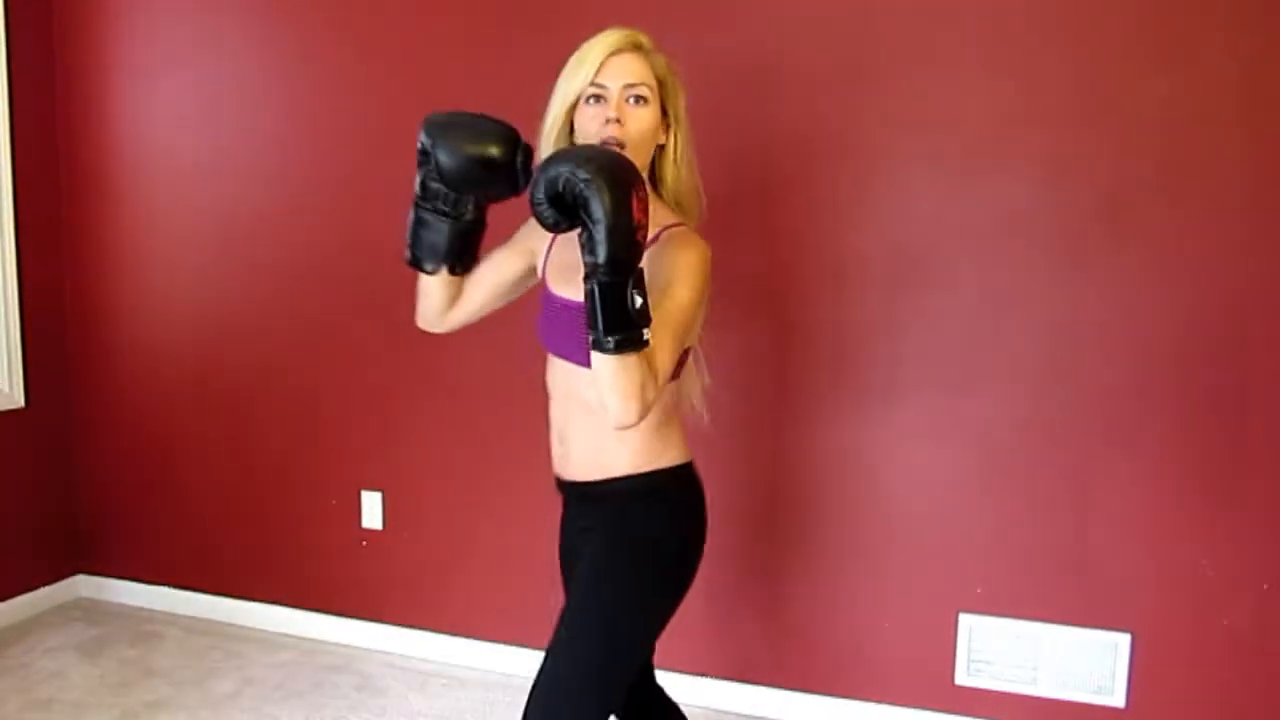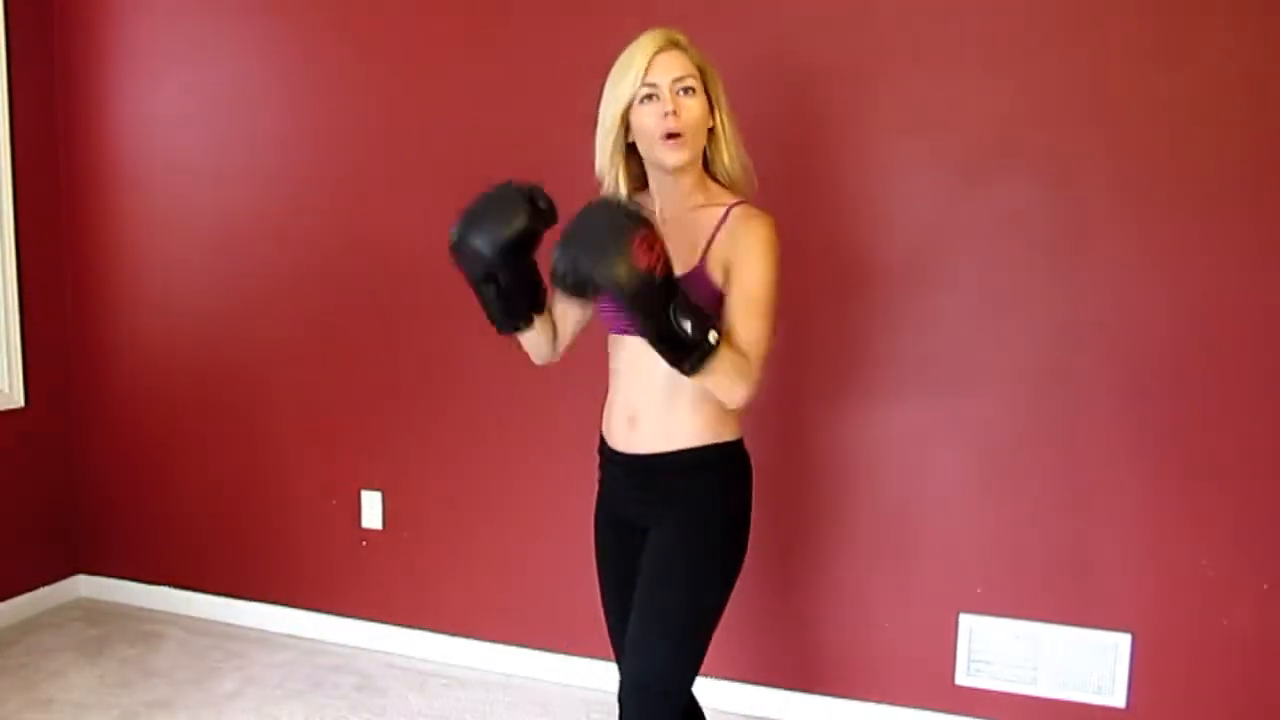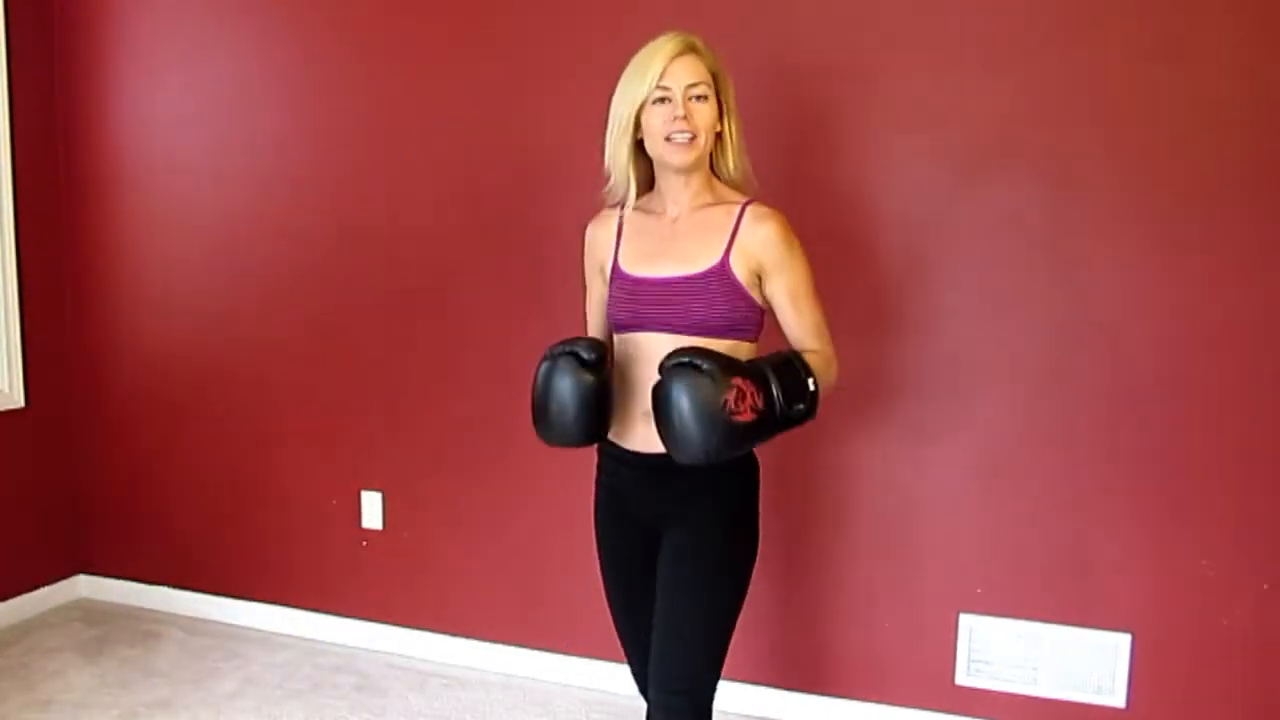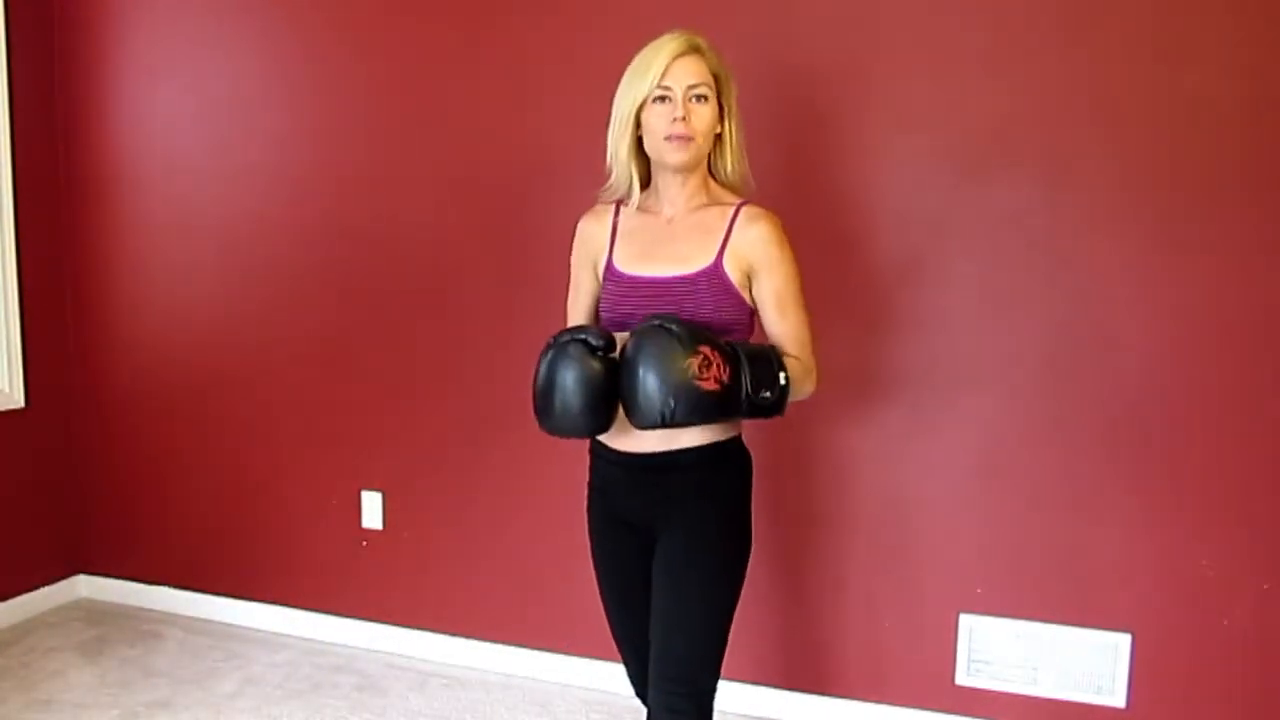
dt=0.4s
person 1, frame 1
left shoulder: (678, 250)
right shoulder: (553, 232)
left elbow: (627, 404)
right elbow: (438, 312)
left wrist: (613, 263)
right wrist: (448, 201)
left hip: (649, 513)
right hip: (587, 509)
person 1, frame 2
left shoulder: (744, 227)
right shoulder: (609, 224)
left elbow: (737, 382)
right elbow: (546, 345)
left wrist: (657, 298)
right wrist: (504, 269)
left hip: (701, 486)
right hip: (621, 481)
person 1, frame 3
left shoulder: (758, 230)
right shoulder: (606, 231)
left elbow: (820, 360)
left wrist: (758, 392)
right wrist: (576, 373)
left hip: (713, 488)
right hip: (622, 481)
person 1, frame 4
left shoulder: (751, 231)
right shoulder: (600, 226)
left elbow: (801, 371)
right elbow: (574, 339)
left wrist: (725, 375)
right wrist: (575, 370)
left hip: (705, 484)
right hip: (614, 481)
